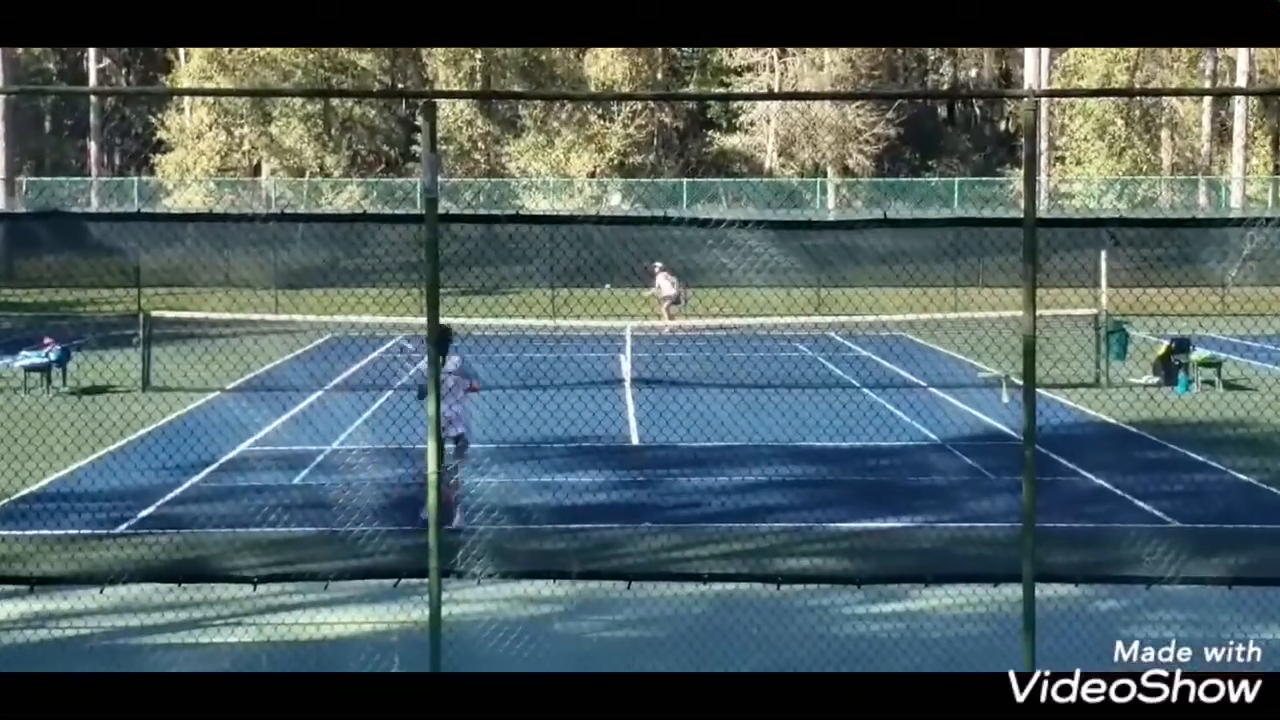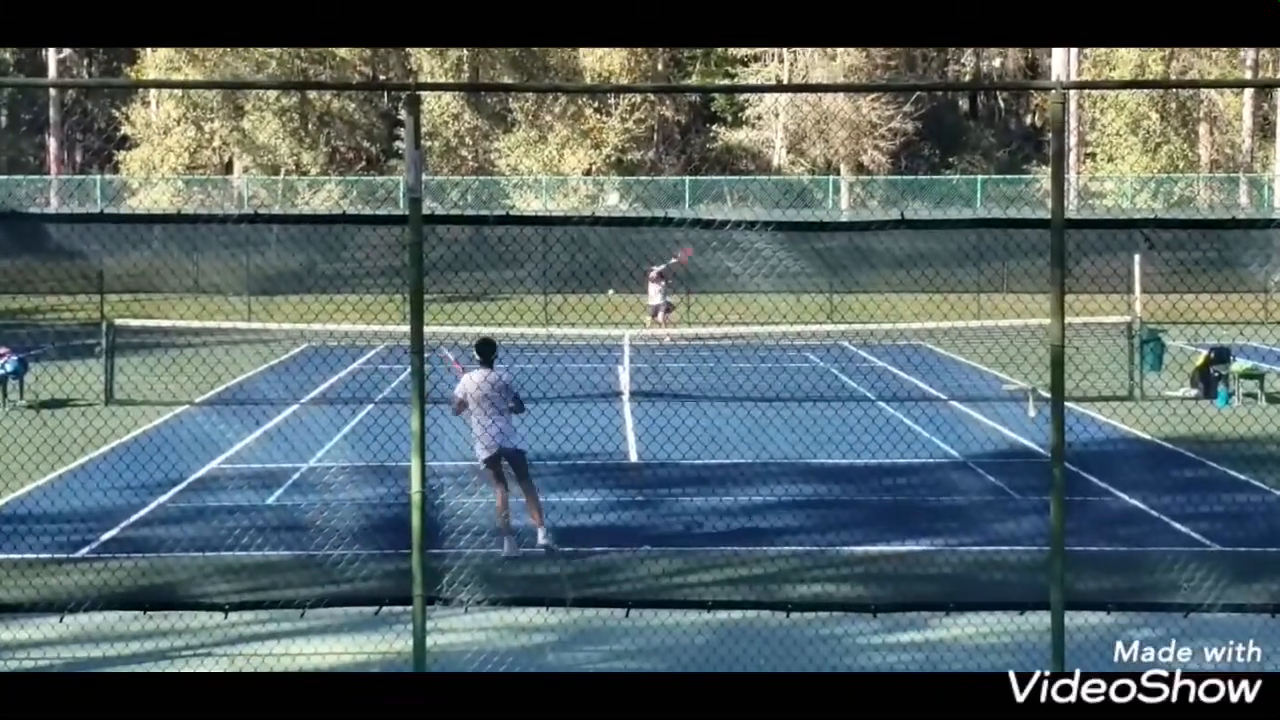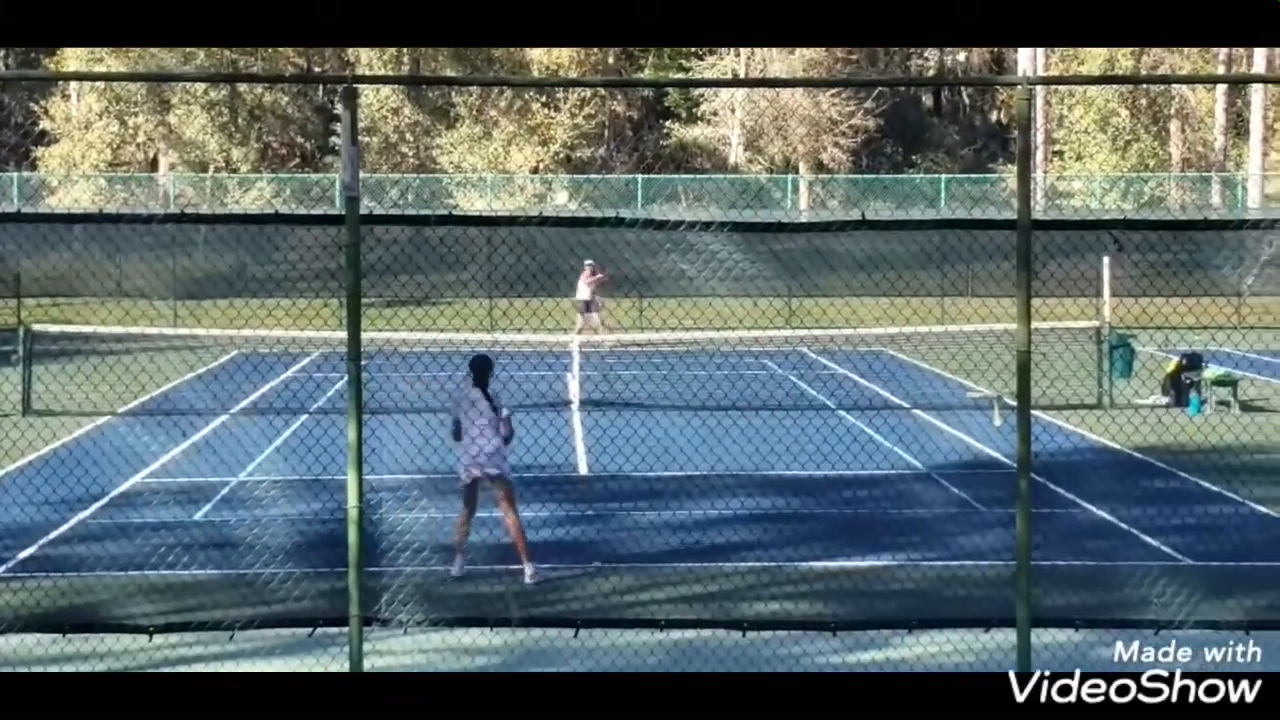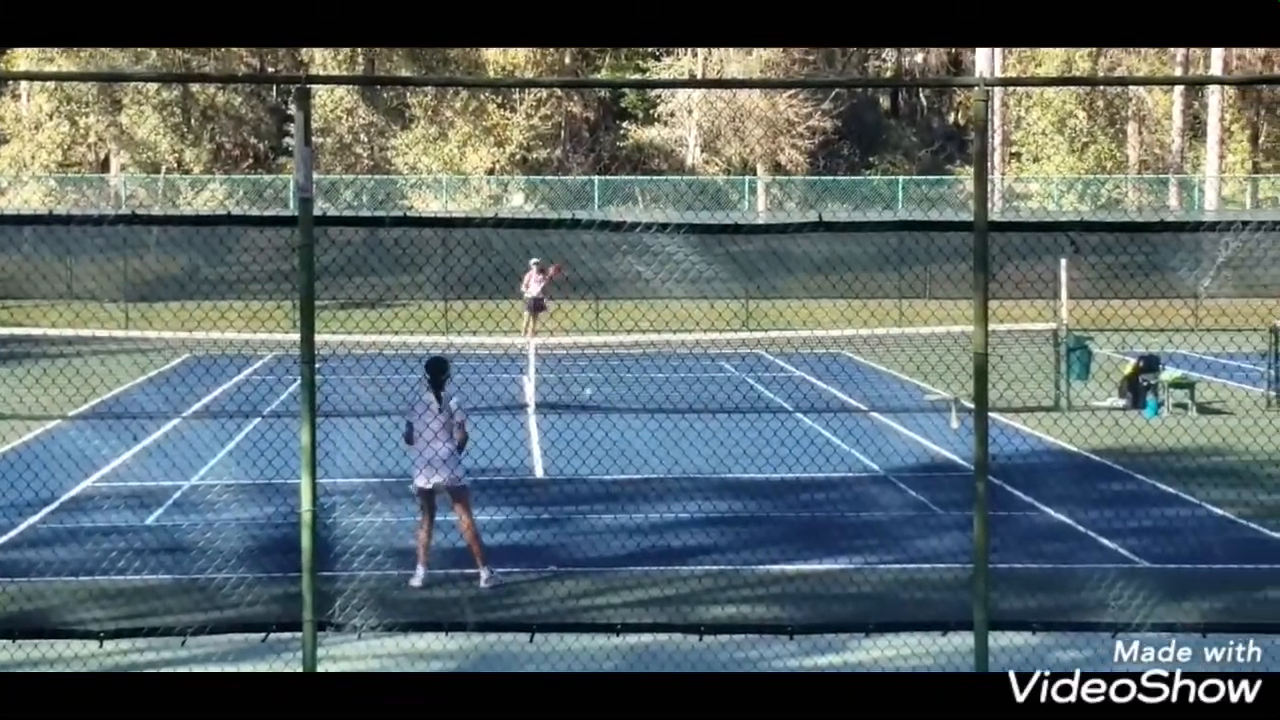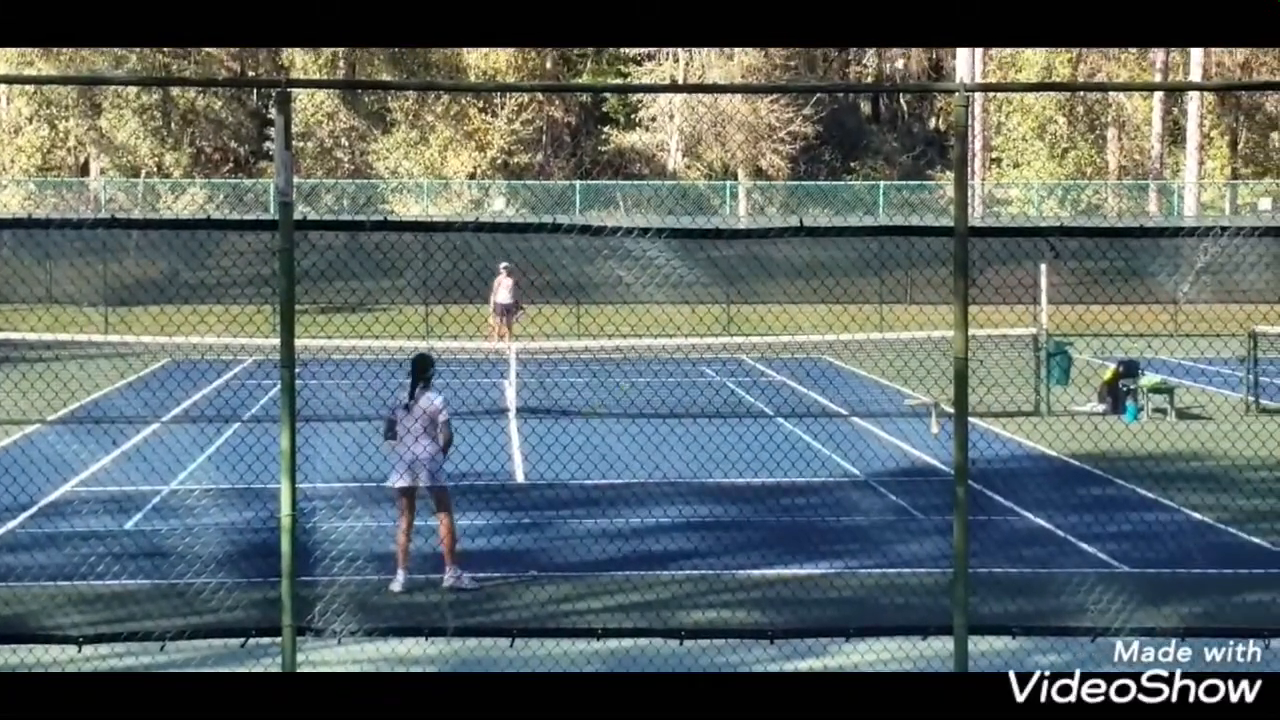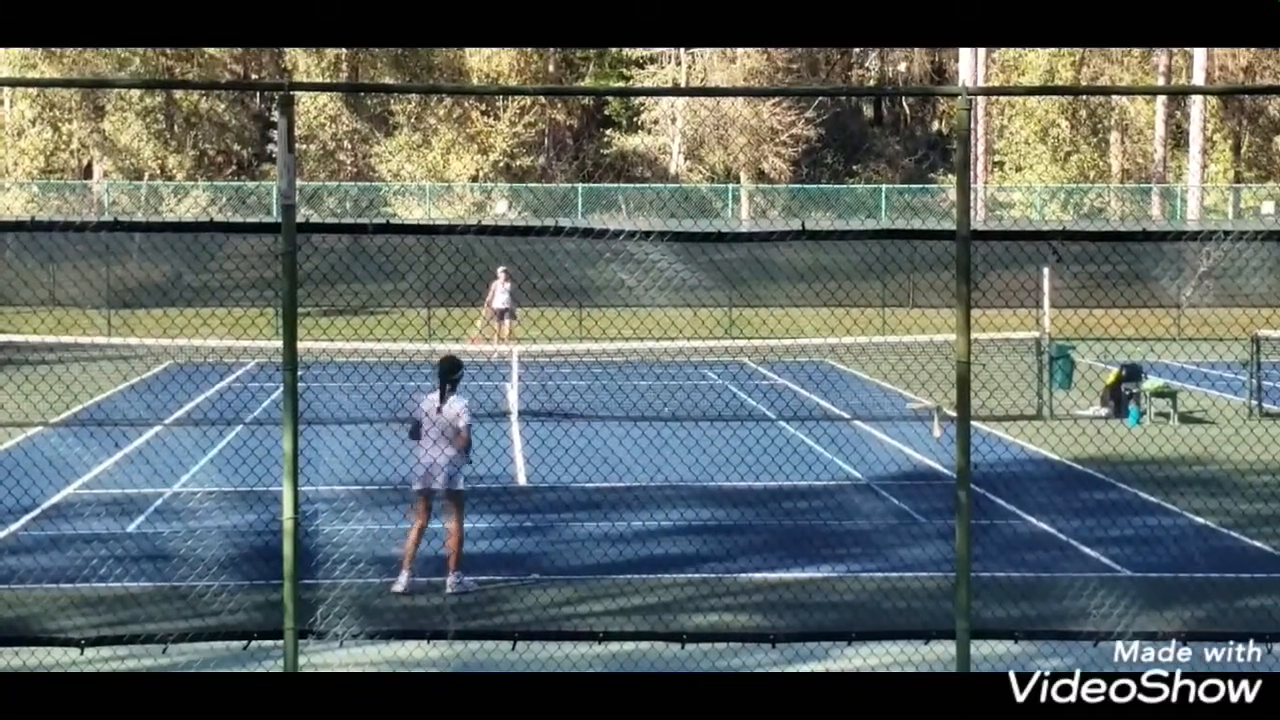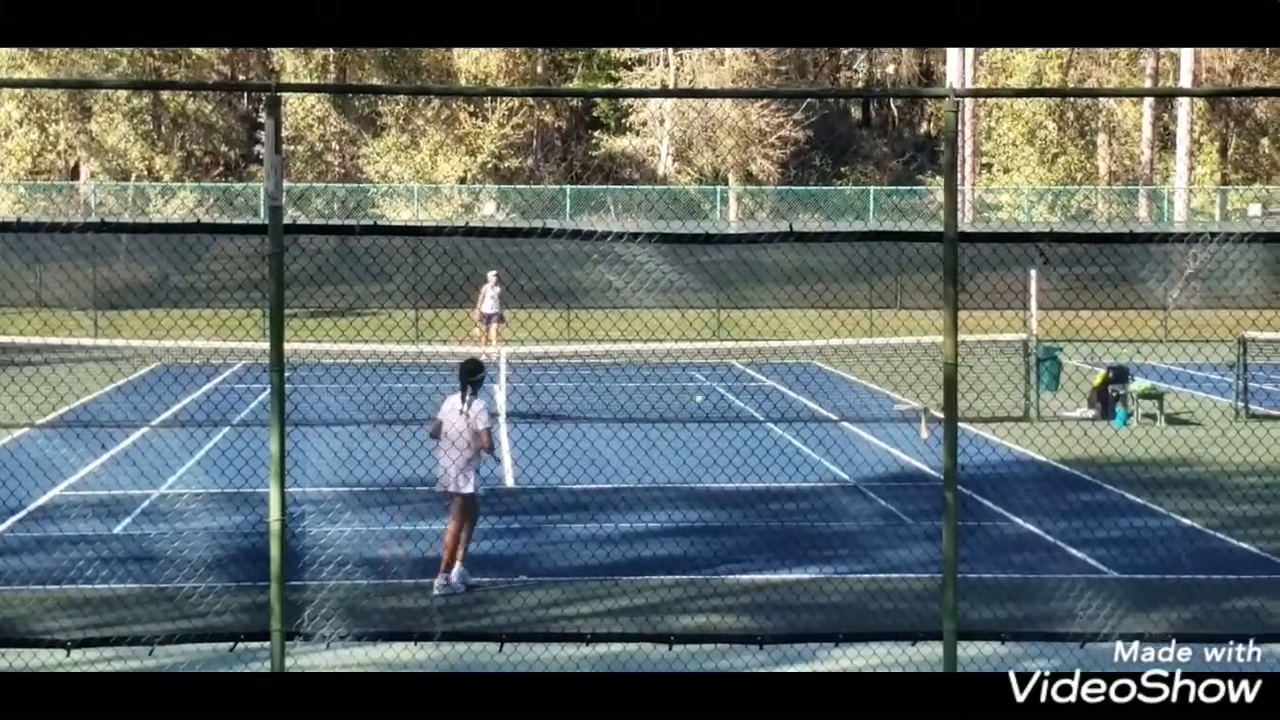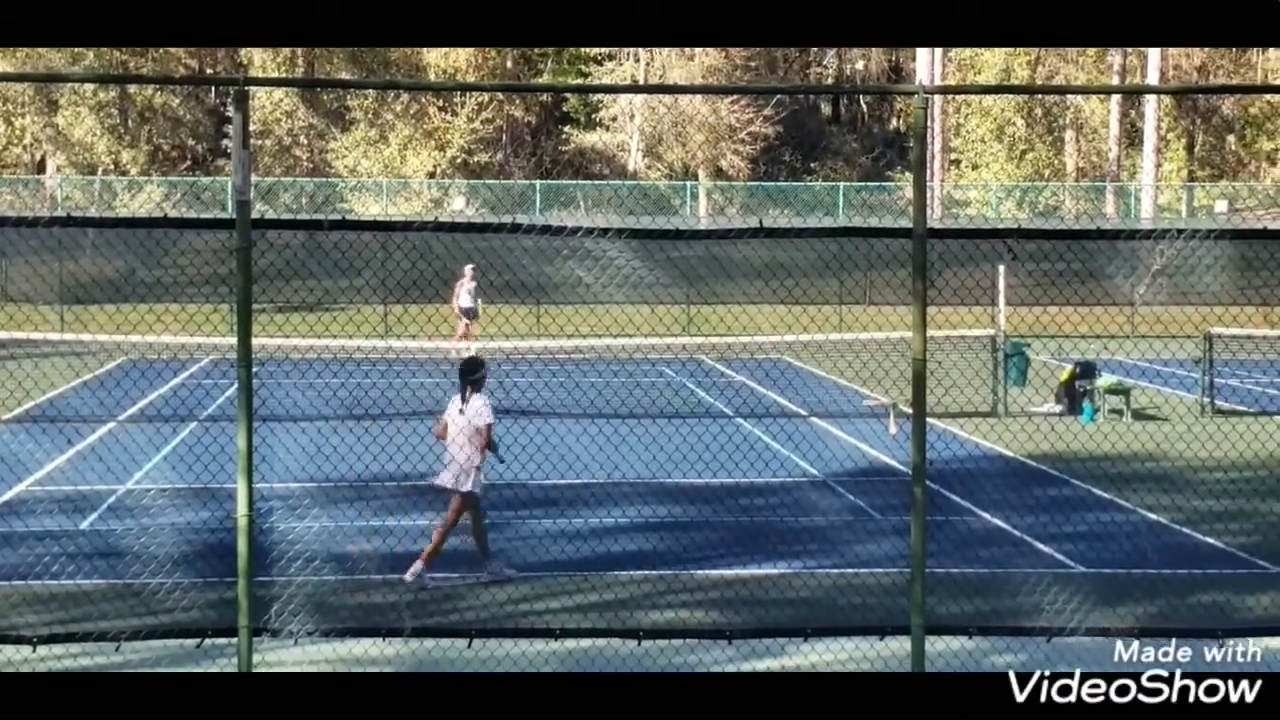
dt=0.3s
person 1, frame 1
right shoulder: (459, 362)
left elbow: (421, 394)
right elbow: (476, 386)
left hip: (439, 418)
right hip: (457, 416)
left knee: (438, 465)
right knee: (457, 463)
right ankle: (453, 511)
person 1, frame 2
left shoulder: (467, 379)
right shoulder: (503, 378)
left elbow: (457, 408)
right elbow: (520, 407)
left hip: (483, 438)
right hip: (506, 435)
left knee: (501, 489)
right knee: (526, 485)
left ankle: (508, 541)
right ankle: (542, 533)
person 1, frame 3
left shoulder: (461, 400)
right shoulder: (494, 398)
left elbow: (456, 434)
right elbow: (508, 432)
left hip: (468, 459)
right hip: (493, 456)
left knee: (468, 510)
right knee: (510, 513)
left ankle: (459, 561)
right ankle: (527, 567)
person 1, frame 4
left shoulder: (417, 405)
right shoulder: (452, 403)
left elbow: (408, 439)
right elbow: (462, 438)
left hip: (422, 466)
right hip: (447, 464)
left knee: (426, 519)
right knee: (465, 517)
left ankle: (421, 571)
right ankle: (484, 572)
person 1, frame 5
left shoulder: (399, 401)
right shoulder: (437, 400)
left elbow: (388, 434)
right elbow: (447, 436)
right wrist: (442, 453)
left hip: (403, 464)
right hip: (430, 462)
left knee: (405, 521)
right knee: (445, 517)
left ankle: (401, 576)
right ankle: (451, 572)
person 1, frame 6
left shoulder: (425, 401)
right shoulder: (460, 404)
left elbow: (414, 434)
right elbow: (465, 442)
right wrist: (465, 452)
left hip: (426, 467)
right hip: (451, 468)
left knee: (419, 522)
right knee: (456, 522)
left ankle: (404, 577)
right ankle: (454, 578)
person 1, frame 7
left shoulder: (449, 402)
right shoulder: (479, 406)
left elbow: (434, 433)
right elbow: (487, 443)
right wrist: (490, 449)
left hip: (446, 467)
right hip: (464, 470)
left knee: (467, 517)
right knee: (458, 523)
left ankle: (458, 568)
right ankle: (442, 579)
person 1, frame 8
left shoulder: (455, 401)
right shoulder: (482, 403)
left elbow: (439, 433)
right elbow: (486, 440)
right wrist: (493, 448)
left hip: (455, 465)
right hip: (469, 468)
left knee: (477, 516)
right knee: (451, 521)
left ankle: (489, 564)
right ankle: (419, 566)
